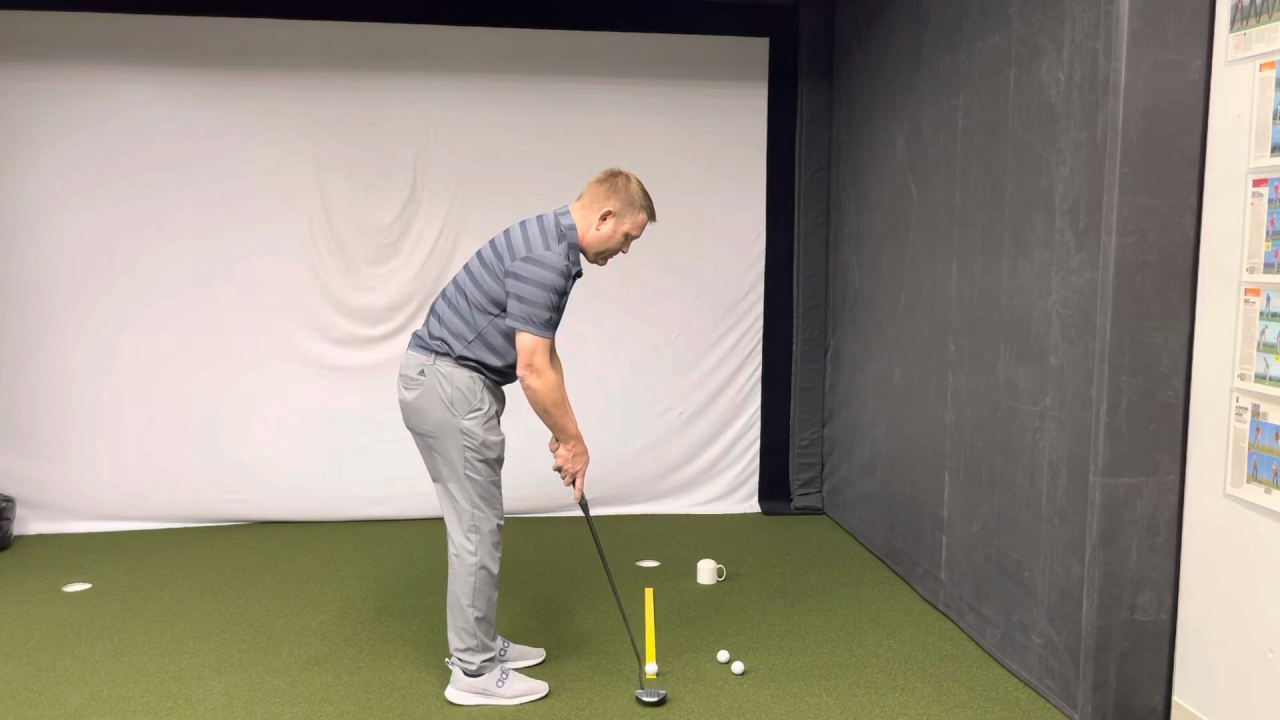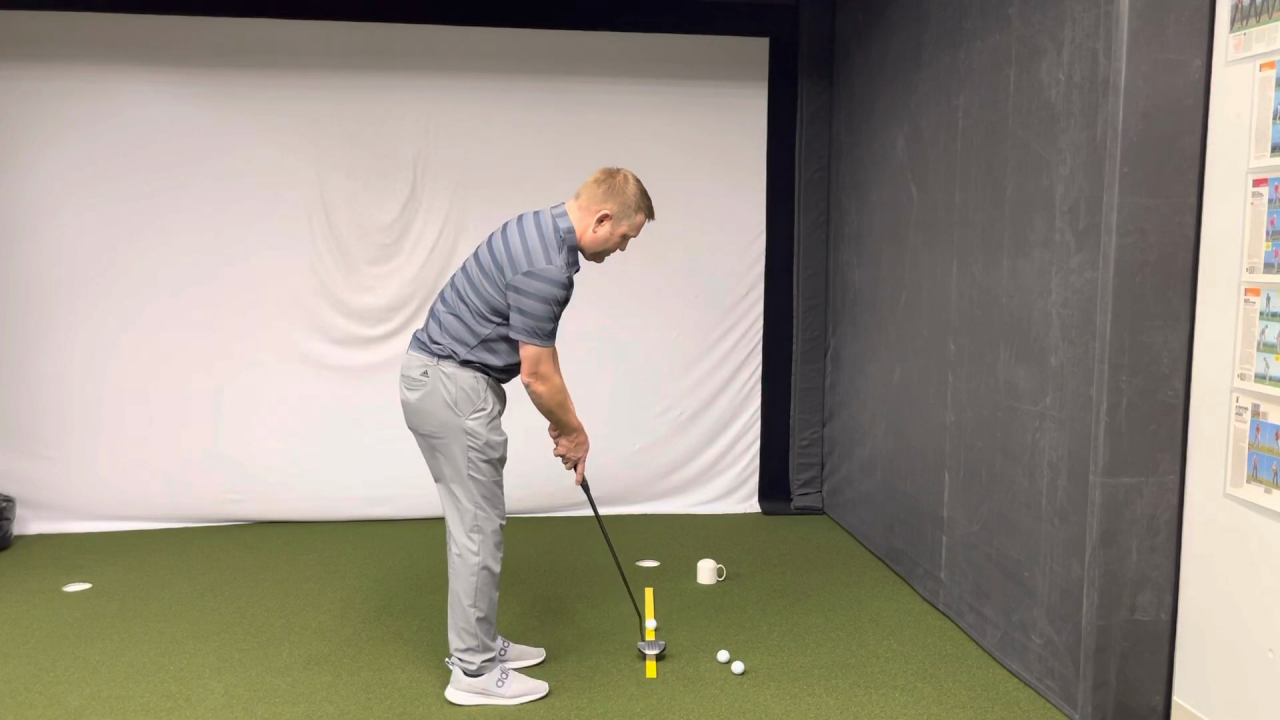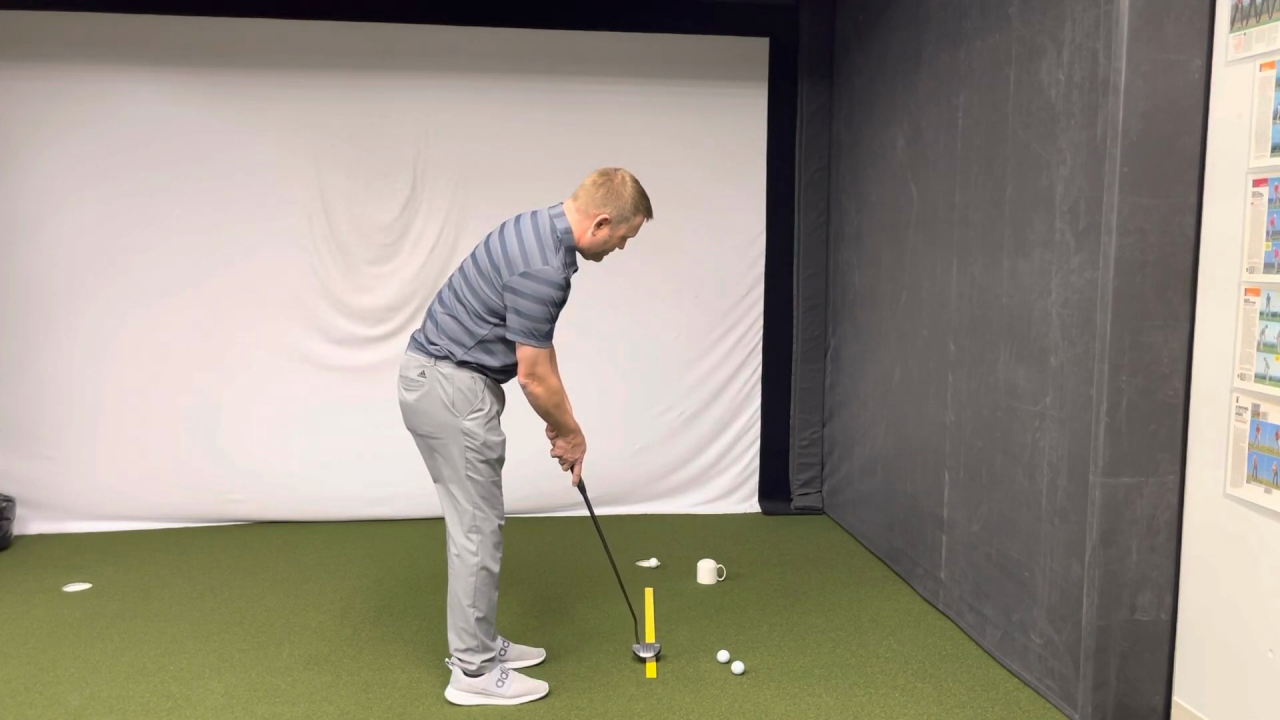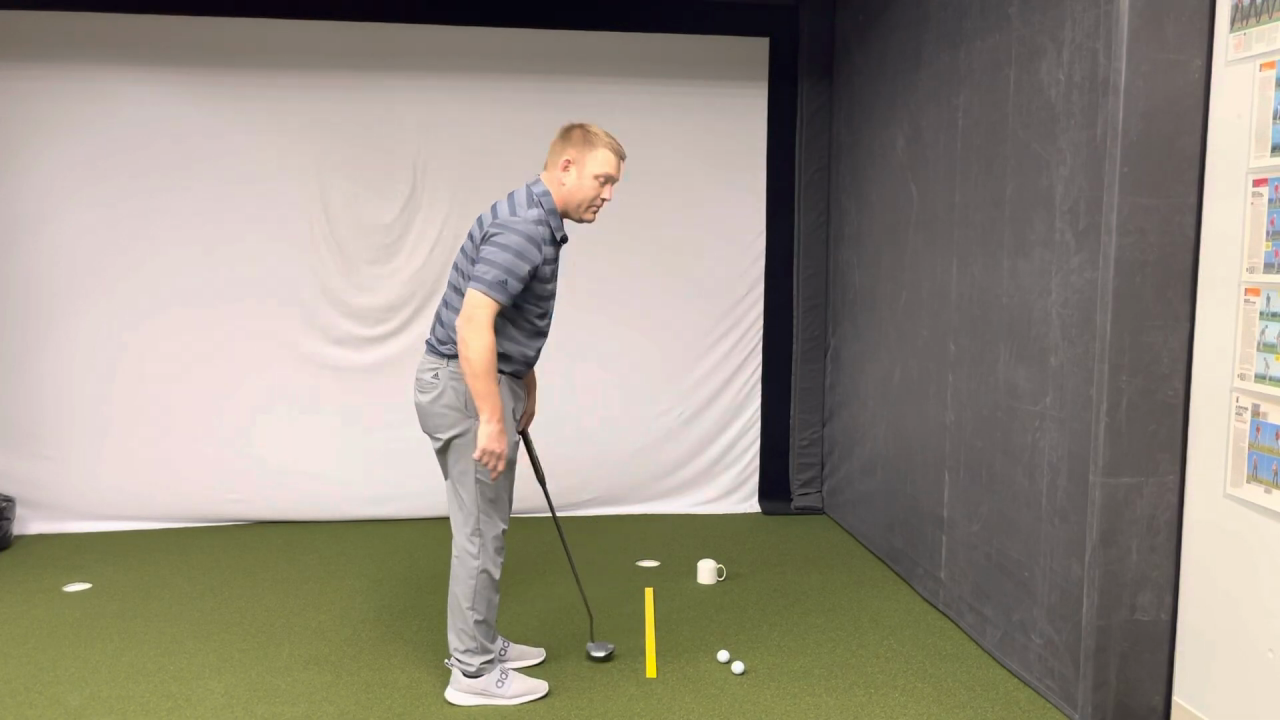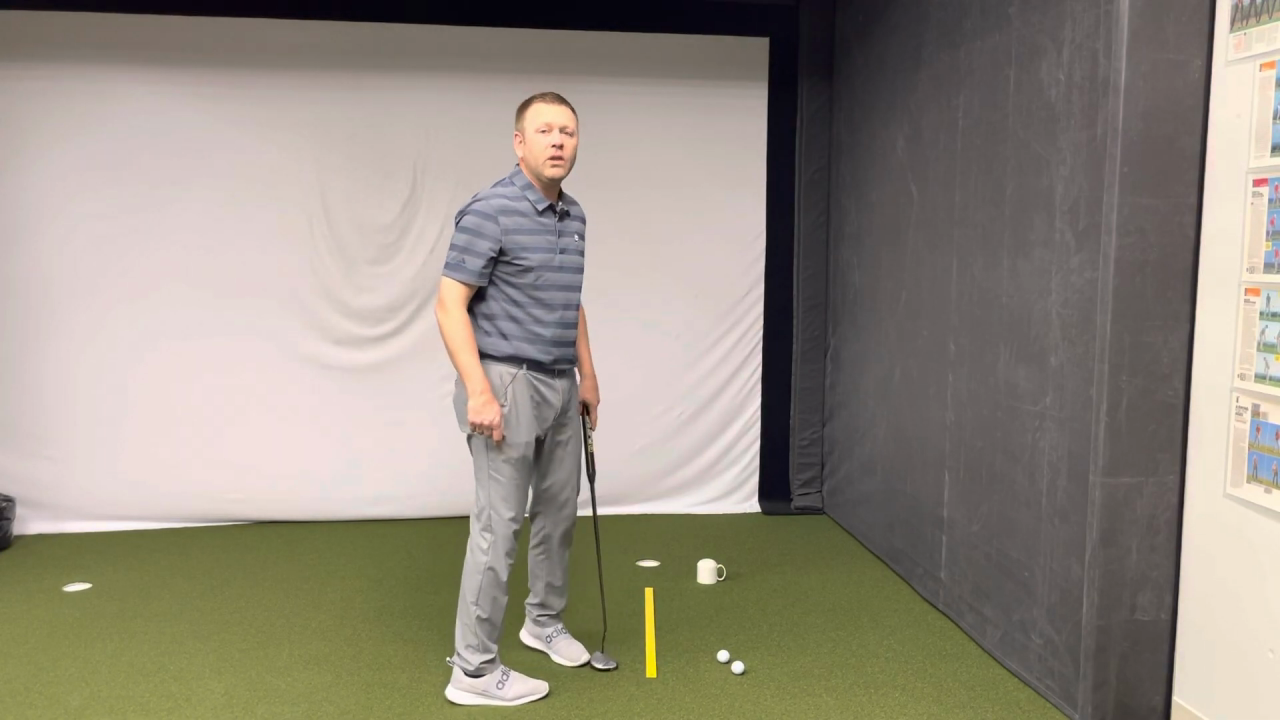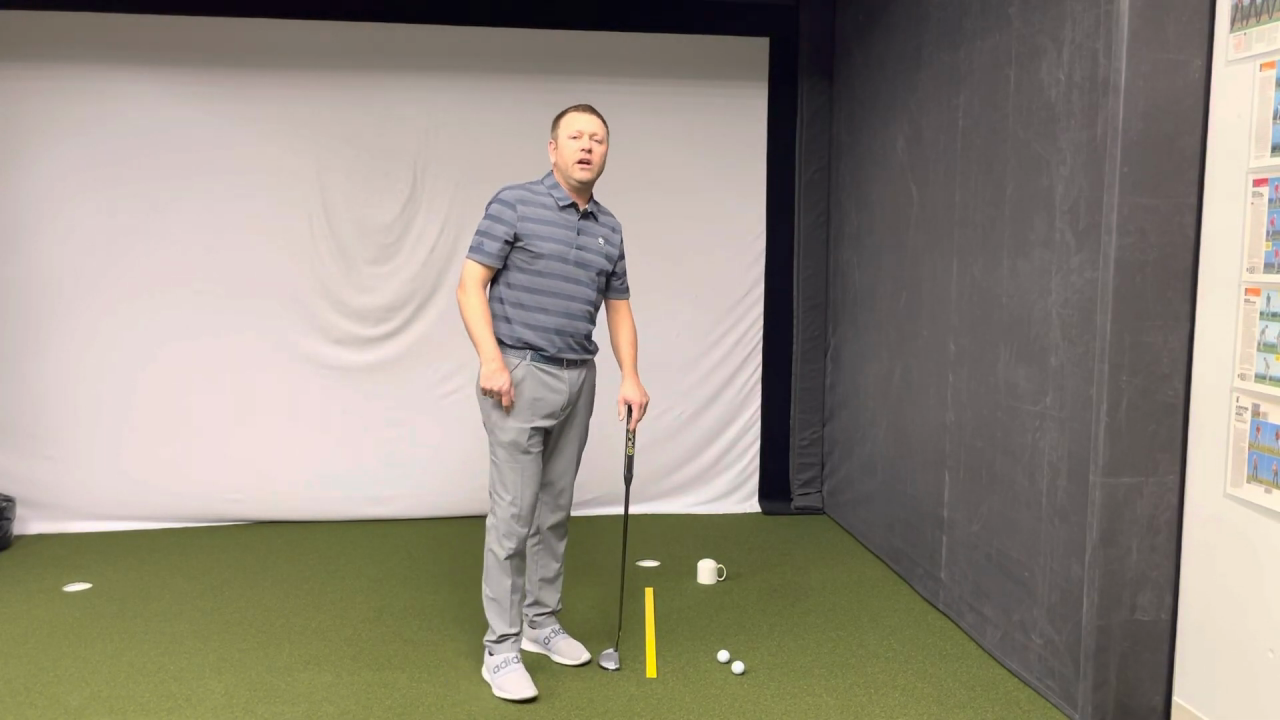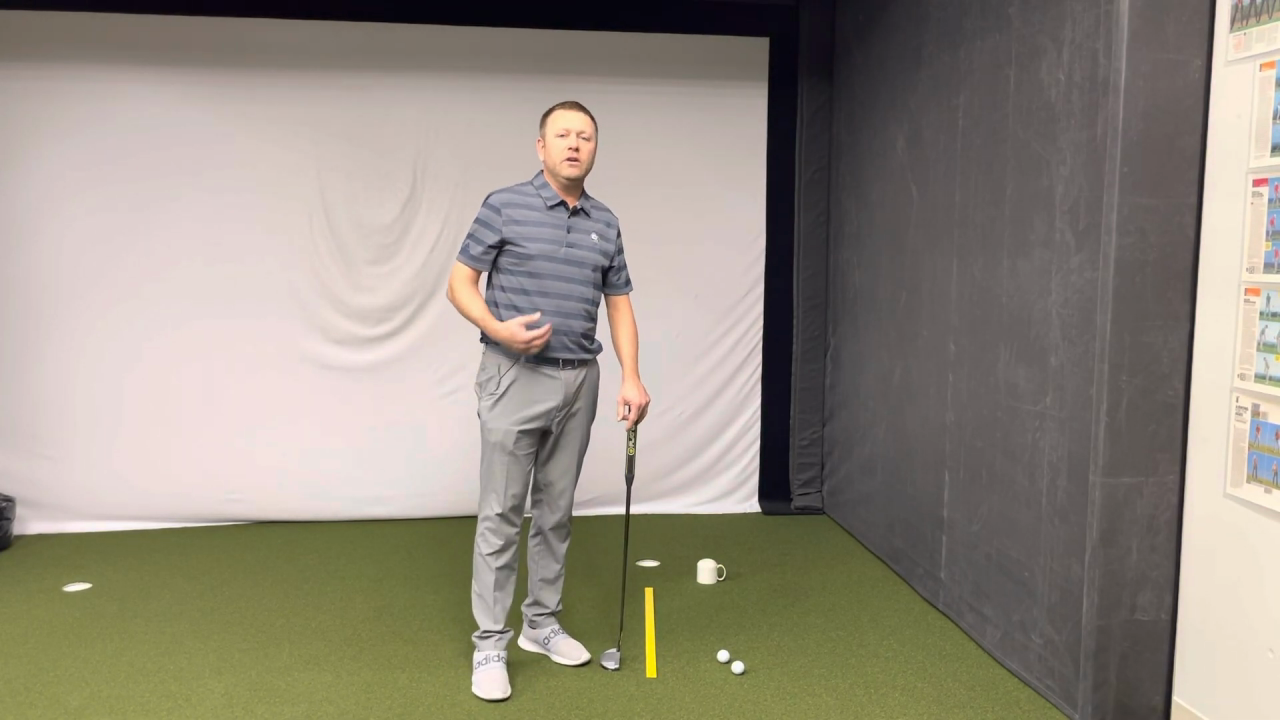
dt=0.7s
person 1, frame 1
left shoulder: (550, 241)
right shoulder: (546, 256)
left elbow: (543, 354)
right elbow: (532, 369)
left wrist: (563, 431)
right wrist: (573, 441)
left hip: (448, 380)
right hip: (449, 386)
left knee: (477, 523)
right knee: (476, 528)
left ankle: (478, 644)
right ankle: (474, 670)
person 1, frame 2
left shoulder: (541, 228)
right shoulder: (546, 265)
left elbow: (537, 355)
right elbow: (536, 374)
left wrist: (562, 420)
right wrist: (574, 432)
left hip: (444, 377)
right hip: (453, 387)
left knee: (476, 523)
right knee: (478, 528)
left ankle: (477, 643)
right ankle: (474, 671)
person 1, frame 3
left shoulder: (539, 228)
right shoulder: (542, 266)
left elbow: (538, 352)
right elbow: (534, 375)
left wrist: (563, 420)
right wrist: (570, 433)
left hip: (446, 379)
right hip: (451, 388)
left knee: (477, 523)
right knee: (477, 529)
left ankle: (478, 643)
right ankle: (474, 670)
person 1, frame 4
left shoulder: (541, 225)
right shoulder: (521, 228)
right elbow: (472, 323)
left wrist: (523, 387)
right wrist: (491, 420)
left hip: (489, 385)
right hip: (463, 389)
left knee: (491, 525)
right knee: (481, 530)
left ankle: (480, 643)
right ankle: (472, 671)
person 1, frame 5
left shoulder: (574, 215)
right shoulder: (490, 211)
right elbow: (451, 305)
left wrist: (586, 372)
right wrist: (479, 391)
left hip: (558, 386)
right hip: (507, 386)
left knee: (557, 515)
right knee: (499, 527)
left ankle: (544, 621)
right ankle: (474, 670)
person 1, frame 6
left shoulder: (609, 228)
right shoulder: (513, 203)
left elbow: (618, 307)
right elbow: (471, 283)
left wrist: (630, 377)
right wrist: (490, 358)
left hip: (576, 380)
right hip: (520, 375)
left knee: (553, 511)
right knee: (513, 513)
left ankle: (542, 622)
right ankle: (502, 646)
person 1, frame 7
left shoulder: (605, 222)
right shoulder: (504, 206)
left elbow: (619, 303)
right elbow: (460, 283)
left wrist: (631, 377)
right wrist: (498, 330)
left hip: (578, 381)
right hip: (514, 380)
left knee: (555, 511)
right knee: (501, 513)
left ankle: (542, 623)
right ankle: (490, 644)
